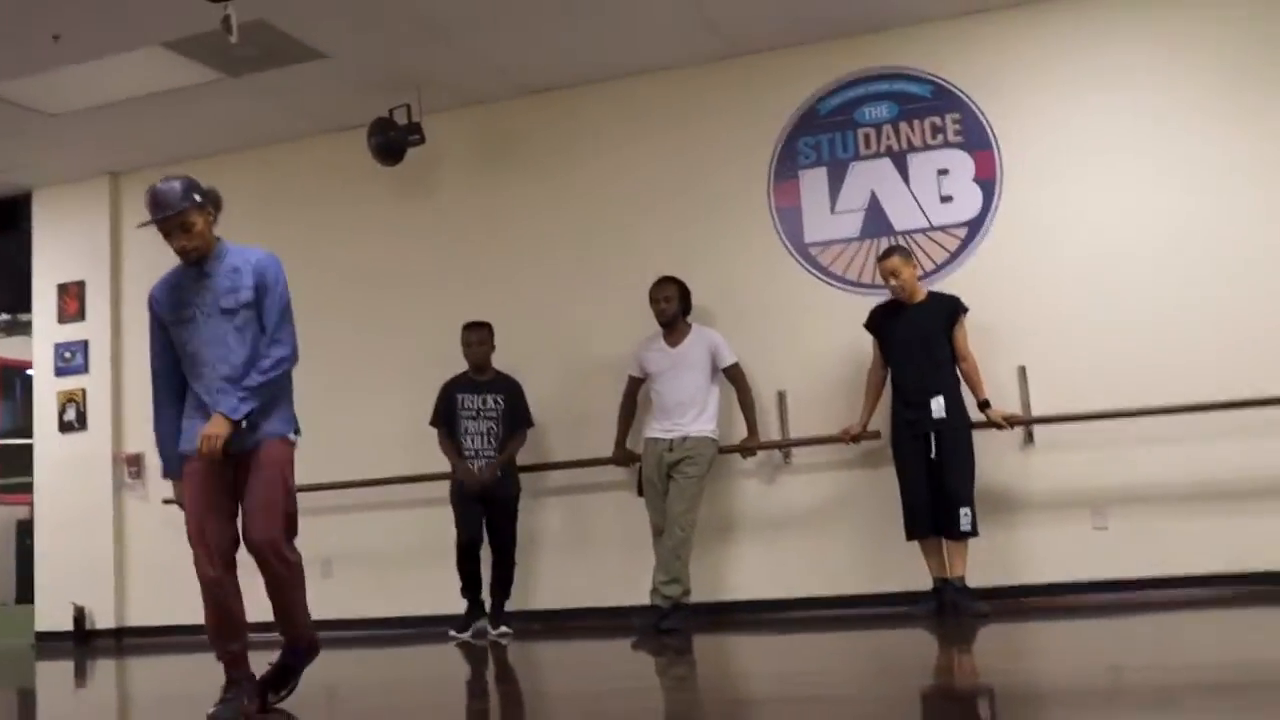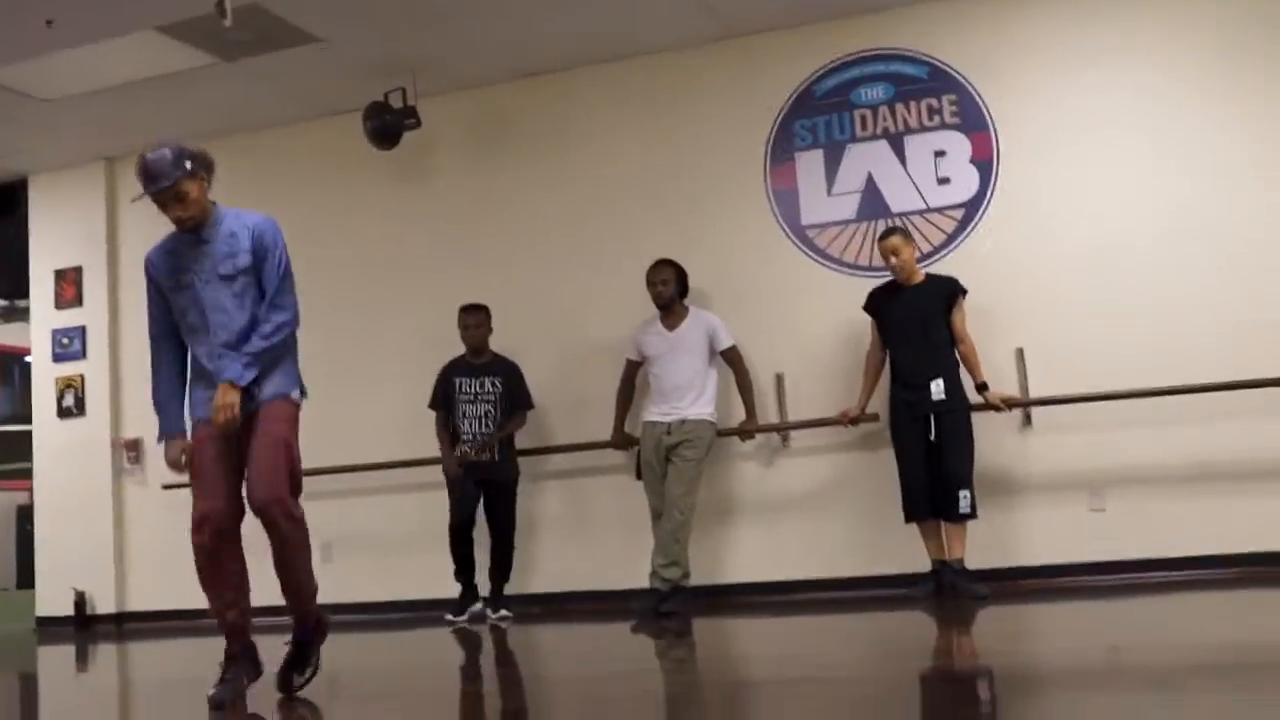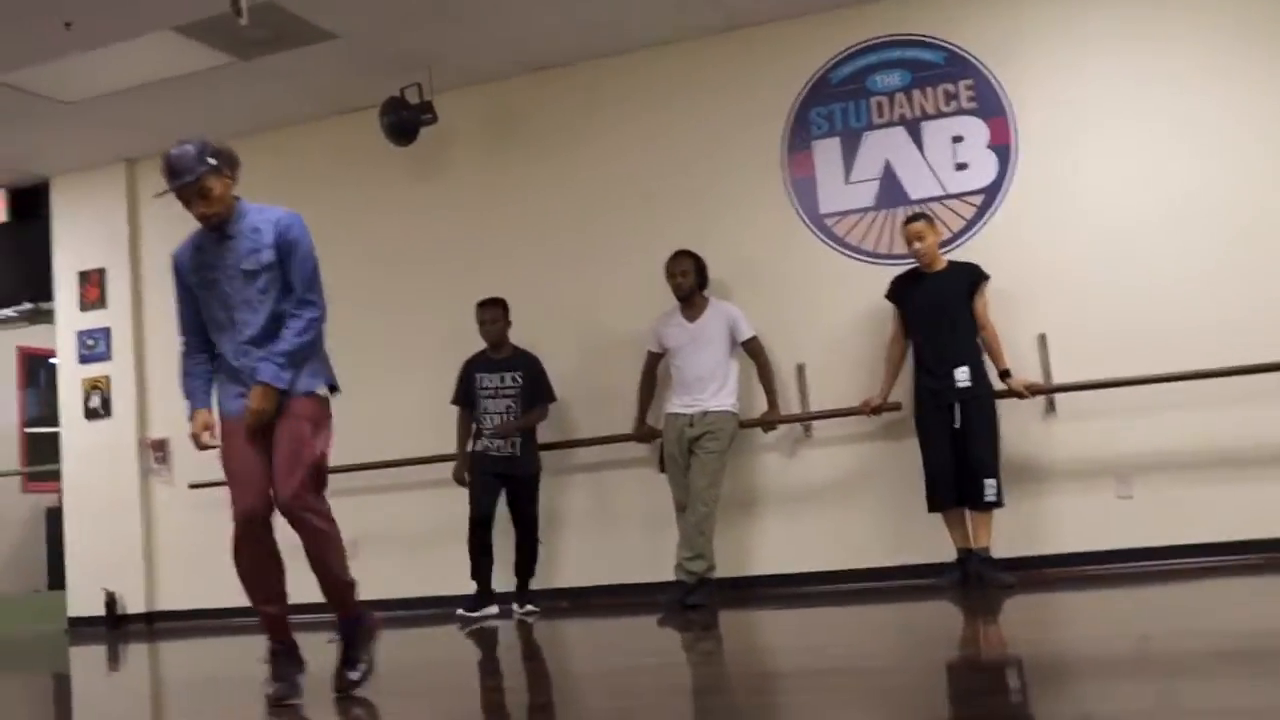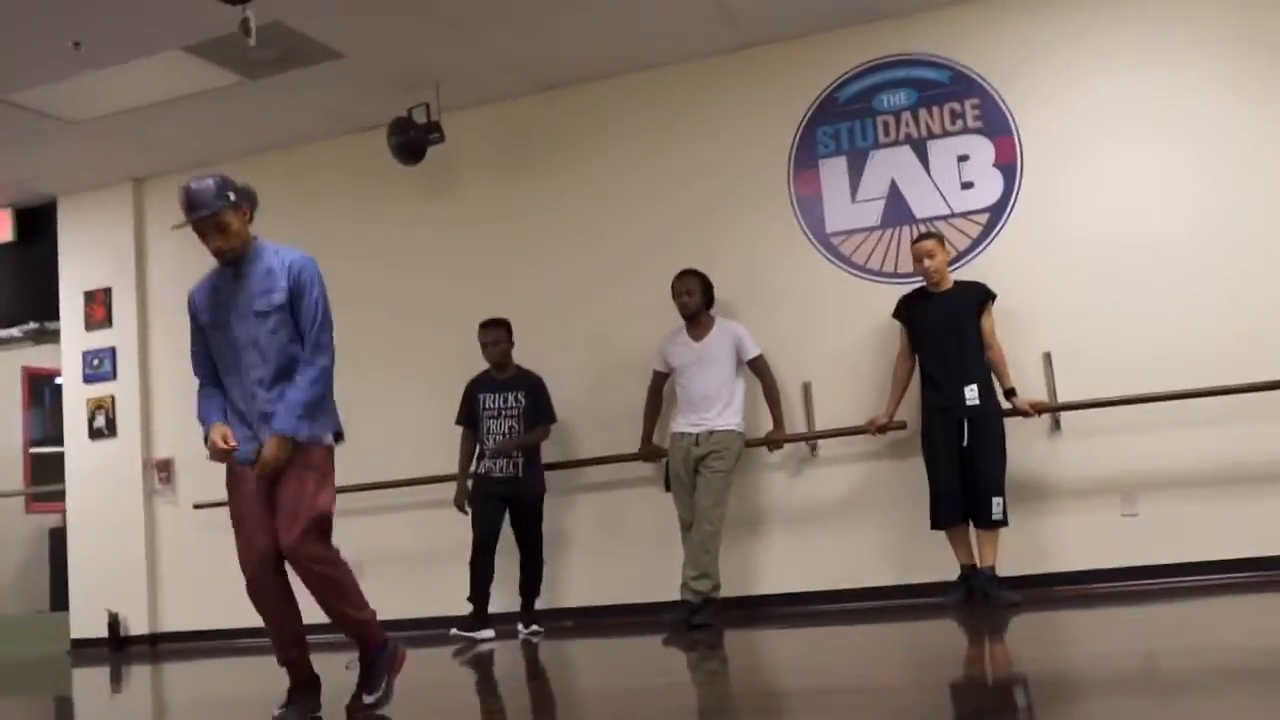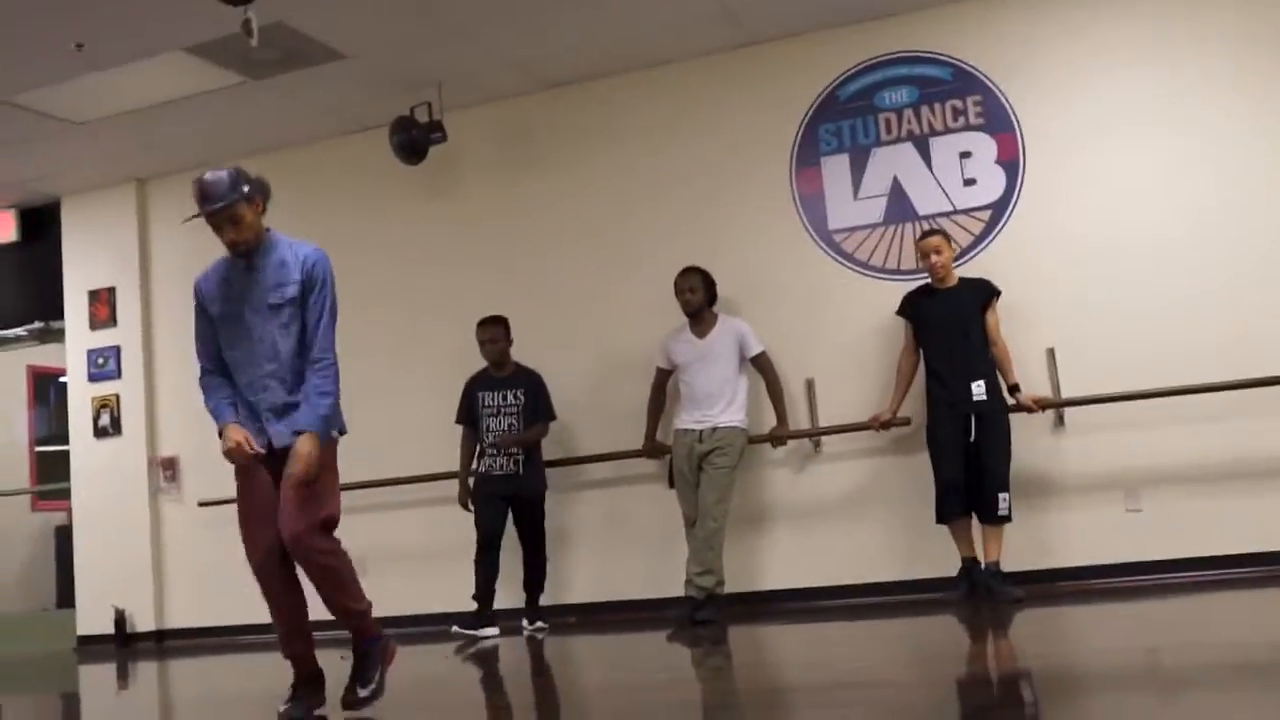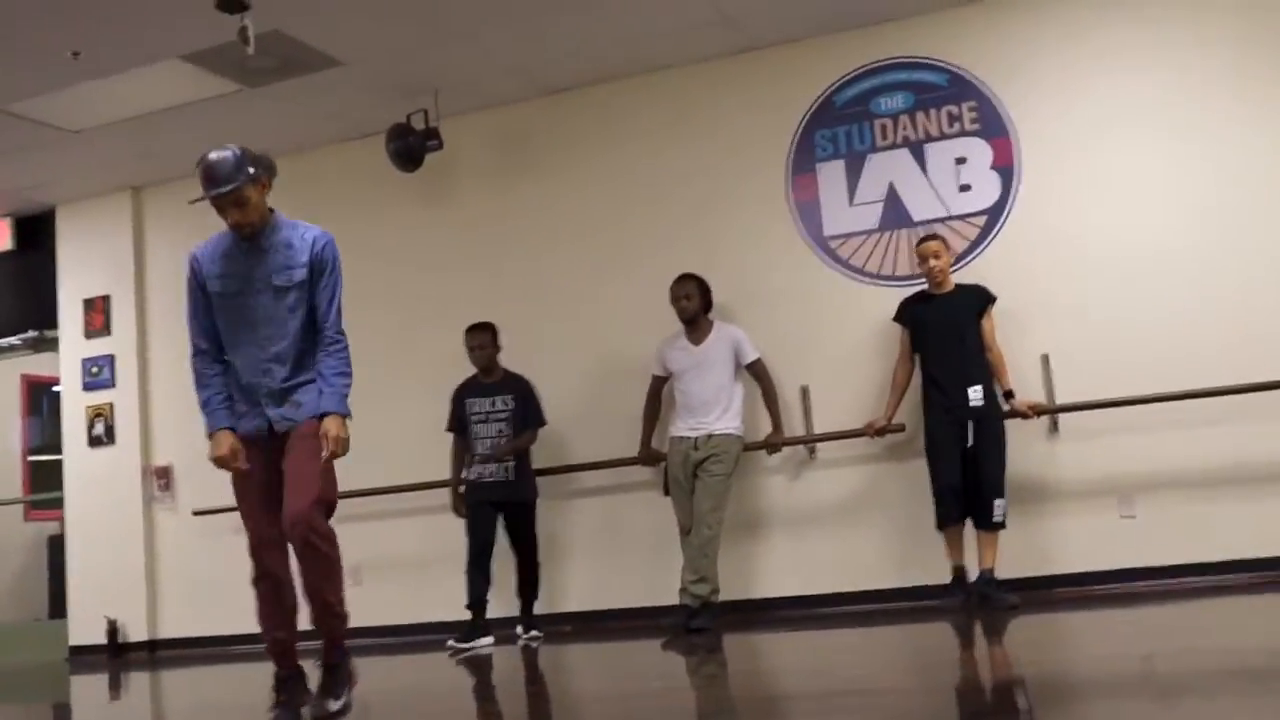
dt=0.1s
person 1, frame 1
left shoulder: (259, 266)
right shoulder: (164, 295)
left elbow: (281, 352)
right elbow: (168, 384)
left wrist: (229, 414)
right wrist: (173, 463)
left hip: (264, 427)
right hip: (205, 439)
left knee: (269, 540)
right knee: (212, 558)
left ankle: (299, 642)
right ankle: (238, 676)
person 1, frame 2
left shoulder: (257, 231)
right shoulder: (159, 261)
left elbow: (283, 316)
right elbow: (166, 350)
left wrist: (237, 380)
right wrist: (171, 427)
left hip: (267, 391)
right hip: (210, 408)
left knee: (271, 501)
right knee: (211, 523)
left ankle: (307, 624)
right ankle: (239, 651)
person 1, frame 3
left shoulder: (281, 227)
right shoulder: (186, 258)
left elbow: (309, 312)
right elbow: (195, 341)
left wrist: (270, 380)
right wrist: (200, 403)
left hip: (296, 385)
right hip: (240, 401)
left knee: (297, 497)
right knee: (249, 518)
left ankle: (353, 621)
right ankle: (284, 650)
person 1, frame 4
left shoulder: (295, 269)
right shoulder: (201, 297)
left elbow: (318, 358)
right elbow: (209, 378)
left wrist: (285, 431)
right wrist: (213, 423)
left hip: (304, 431)
right hip: (246, 445)
left knee: (301, 542)
right knee: (258, 563)
left ankle: (376, 648)
person 1, frame 5
left shoulder: (309, 264)
right shoulder: (209, 286)
left elbow: (325, 354)
right elbow: (212, 370)
left wrist: (313, 432)
right wrist: (226, 423)
left hip: (309, 427)
right hip: (253, 438)
left knee: (305, 535)
right knee: (265, 557)
left ankle: (370, 641)
right ankle: (305, 675)
person 1, frame 6
left shoulder: (313, 245)
right shoulder: (204, 262)
left elbow: (330, 337)
right elbow: (206, 354)
left wrist: (335, 408)
right wrist: (219, 426)
left hip: (306, 411)
right hip: (246, 423)
left knee: (303, 520)
right knee: (264, 543)
left ankle: (334, 650)
right ankle: (287, 672)
person 2, frame 1
left shoulder: (947, 306)
right shoulder: (881, 317)
left elbow: (964, 358)
right elbow: (878, 369)
left wrist: (986, 406)
right wrist: (863, 422)
left hip: (949, 418)
right hip: (907, 423)
left knee: (956, 497)
right knee: (919, 504)
left ankle: (958, 586)
right ankle: (940, 585)
person 2, frame 2
left shoulder: (946, 288)
right shoulder: (879, 299)
left elbow: (962, 341)
right elbow: (877, 352)
left wrist: (984, 388)
right wrist: (861, 404)
left hip: (948, 400)
right hip: (905, 406)
left knee: (955, 479)
right knee: (917, 486)
left ankle: (957, 568)
right ankle: (938, 567)
person 2, frame 3
left shoulder: (968, 275)
right shoulder: (902, 286)
left elbow: (985, 328)
right elbow: (899, 340)
left wrist: (1007, 375)
right wrist: (883, 393)
left hip: (972, 387)
right hip: (930, 393)
left knee: (981, 468)
right knee: (941, 474)
left ankle: (982, 557)
right ankle: (964, 555)
person 2, frame 4
left shoulder: (976, 294)
right shoulder: (909, 305)
left elbow: (991, 347)
right elbow: (905, 359)
left wrist: (1012, 394)
right wrist: (889, 412)
left hip: (980, 405)
right hip: (938, 411)
left knee: (987, 486)
right knee: (946, 492)
left ankle: (988, 576)
right ankle: (968, 572)
person 2, frame 5
left shoulder: (981, 290)
right shoulder: (915, 302)
left elbow: (996, 343)
right elbow: (910, 355)
left wrist: (1016, 390)
right wrist: (892, 408)
left hip: (986, 401)
right hip: (943, 406)
left knee: (992, 483)
right knee: (951, 485)
left ankle: (992, 572)
right ankle: (969, 567)
person 2, frame 6
left shoulder: (977, 297)
right shoulder: (911, 308)
left elbow: (991, 349)
right elbow: (905, 361)
left wrist: (1011, 396)
right wrist: (888, 414)
left hip: (982, 407)
right hip: (940, 412)
left knee: (988, 489)
right knee: (948, 490)
left ankle: (987, 579)
right ankle: (959, 577)
person 3, frame 1
left shoulder: (709, 340)
right shoulder: (646, 348)
left elbow: (740, 383)
right elbow: (630, 396)
left wrist: (752, 433)
right wrist: (620, 445)
left hip: (696, 442)
right hip: (655, 443)
left knee: (678, 524)
right knee: (661, 527)
left ankle: (665, 601)
right ankle: (675, 601)
person 3, frame 2
left shoulder: (706, 322)
right shoulder: (643, 332)
left elbow: (738, 366)
right elbow: (628, 379)
left wrist: (751, 416)
right wrist: (618, 428)
left hip: (694, 425)
right hip: (653, 426)
left knee: (677, 507)
right knee: (659, 510)
left ankle: (664, 584)
right ankle: (675, 584)
person 3, frame 3
left shoulder: (727, 313)
right shoulder: (664, 323)
left elbow: (759, 356)
right elbow: (649, 371)
left wrist: (773, 406)
right wrist: (640, 421)
left hip: (716, 416)
right hip: (676, 418)
left knee: (702, 500)
right knee: (684, 503)
left ankle: (689, 576)
right ankle: (699, 576)
person 3, frame 4
left shoulder: (732, 332)
right shoulder: (670, 342)
left elbow: (765, 375)
right elbow: (656, 391)
left wrist: (778, 425)
right wrist: (646, 440)
left hip: (722, 435)
right hip: (681, 438)
left knee: (707, 519)
right knee: (689, 522)
left ankle: (694, 596)
right ankle: (705, 595)
person 3, frame 5
left shoulder: (736, 329)
right shoulder: (672, 340)
left elbow: (768, 372)
right elbow: (659, 387)
left wrist: (782, 422)
right wrist: (650, 437)
left hip: (726, 432)
right hip: (685, 434)
left knee: (711, 516)
right knee: (693, 519)
left ankle: (698, 592)
right ankle: (709, 591)
person 3, frame 6
left shoulder: (731, 336)
right shoulder: (668, 347)
left elbow: (763, 379)
right elbow: (654, 395)
left wrist: (777, 428)
right wrist: (645, 444)
left hip: (721, 439)
right hip: (680, 441)
left knee: (706, 523)
right knee: (688, 526)
left ankle: (693, 600)
right ankle: (705, 599)
person 4, frame 1
left shoulder: (509, 387)
right shoulder: (452, 389)
left elbow: (521, 434)
right elbow: (443, 434)
left wrist: (497, 464)
right wrist: (460, 467)
left hip: (503, 482)
right hip: (465, 482)
left knee: (504, 548)
right knee: (468, 542)
left ankle: (498, 611)
right ankle: (474, 607)
person 4, frame 2
left shoulder: (508, 370)
right shoulder: (450, 372)
left elbow: (521, 416)
right elbow: (441, 418)
left wrist: (493, 440)
right wrist: (447, 455)
left hip: (501, 465)
right hip: (462, 465)
left knee: (503, 531)
right knee: (460, 525)
left ankle: (497, 596)
right ankle: (468, 591)
person 4, frame 3
left shoulder: (528, 363)
right shoulder: (471, 367)
left elbow: (543, 409)
right elbow: (465, 413)
left wrist: (514, 426)
right wrist: (460, 457)
left hip: (522, 461)
right hip: (483, 460)
left knee: (526, 526)
right knee: (480, 521)
left ankle: (523, 592)
right ankle: (484, 594)
person 4, frame 4
left shoulder: (531, 383)
right shoulder: (475, 387)
left elbow: (544, 429)
right elbow: (468, 434)
left wrist: (514, 444)
right wrist: (461, 481)
left hip: (526, 482)
right hip: (487, 482)
left knee: (530, 546)
right knee: (482, 544)
left ankle: (528, 612)
right ankle: (480, 617)
person 4, frame 5
left shoulder: (530, 380)
right shoulder: (474, 386)
left elbow: (543, 427)
right elbow: (469, 434)
left wrist: (514, 440)
right wrist: (463, 480)
left hip: (527, 479)
right hip: (488, 481)
left knee: (533, 544)
right knee: (487, 543)
left ankle: (533, 608)
right ankle: (484, 614)
person 4, frame 6
left shoulder: (519, 386)
right shoulder: (463, 393)
left elbow: (532, 433)
right elbow: (459, 442)
left wrist: (505, 449)
right wrist: (455, 487)
left hip: (517, 486)
right hip: (479, 489)
left knee: (526, 551)
right knee: (478, 552)
left ankle: (527, 616)
right ankle: (478, 624)
